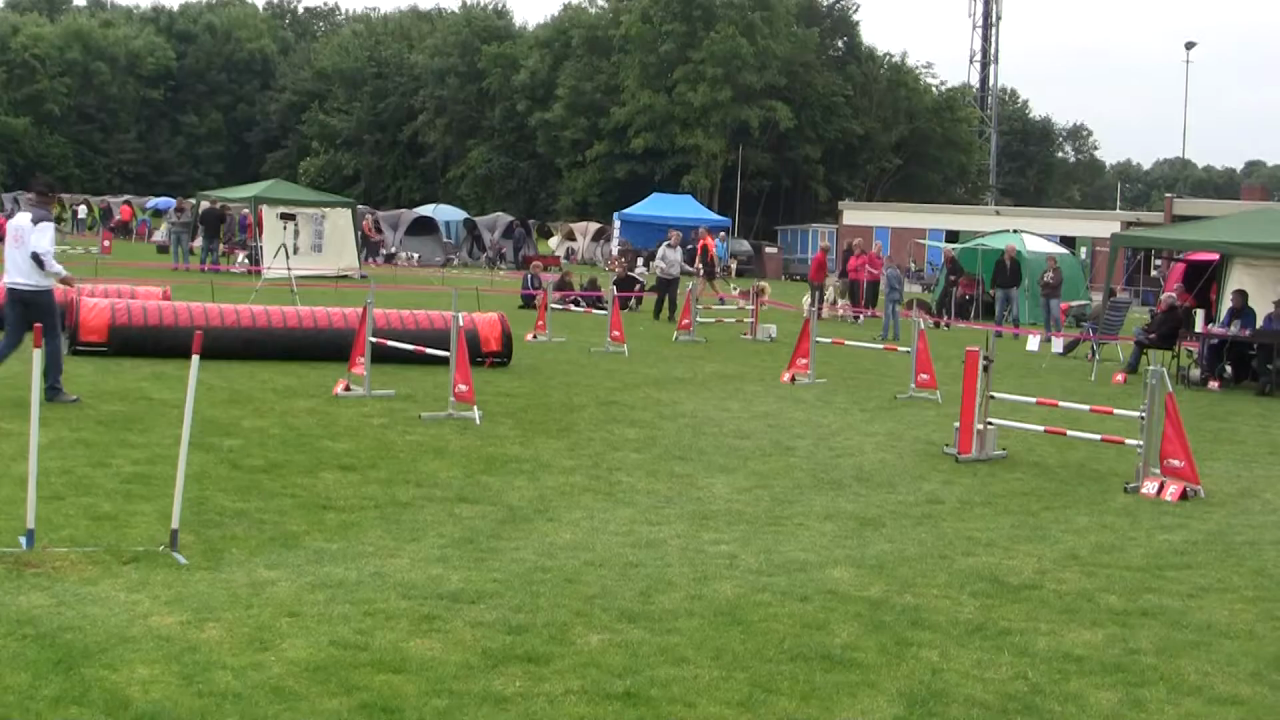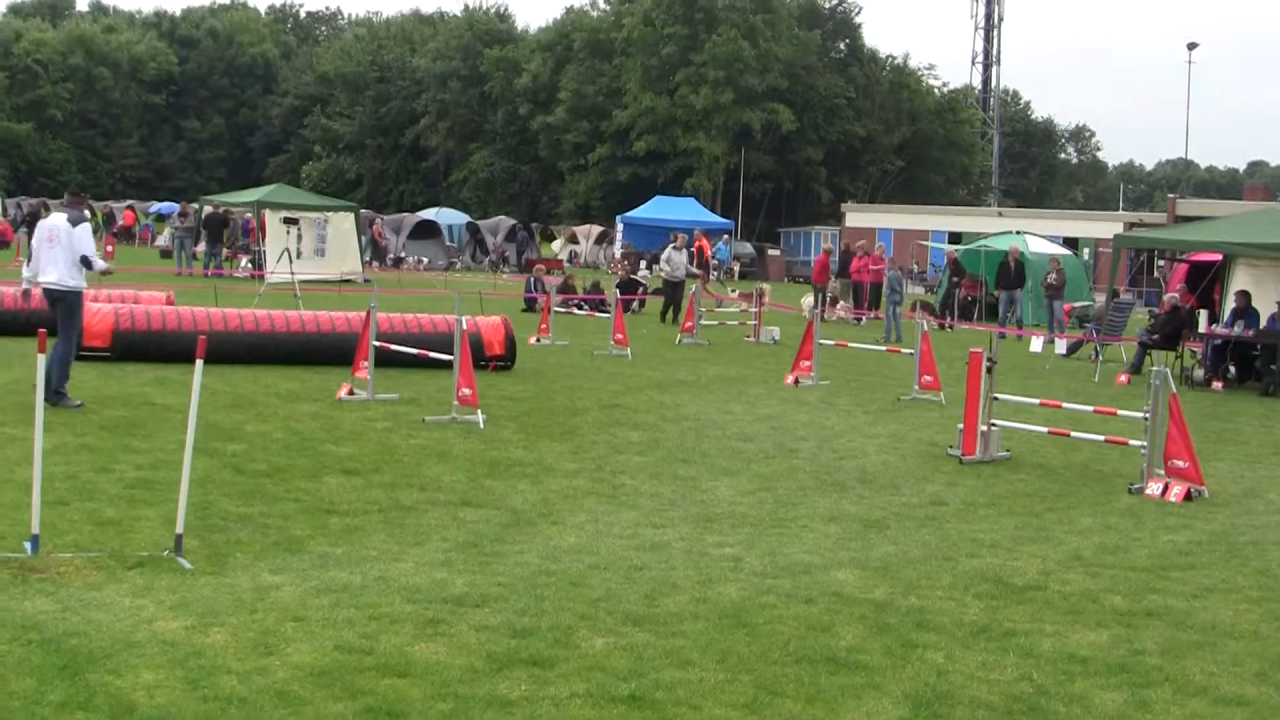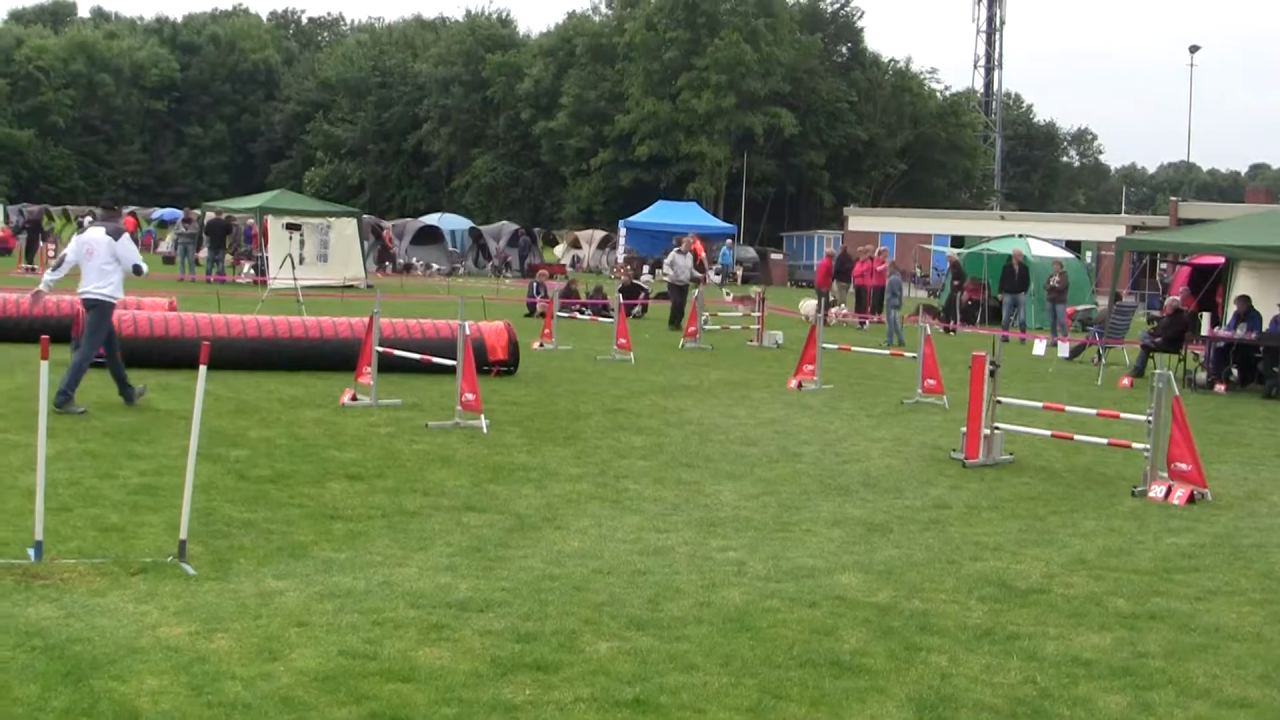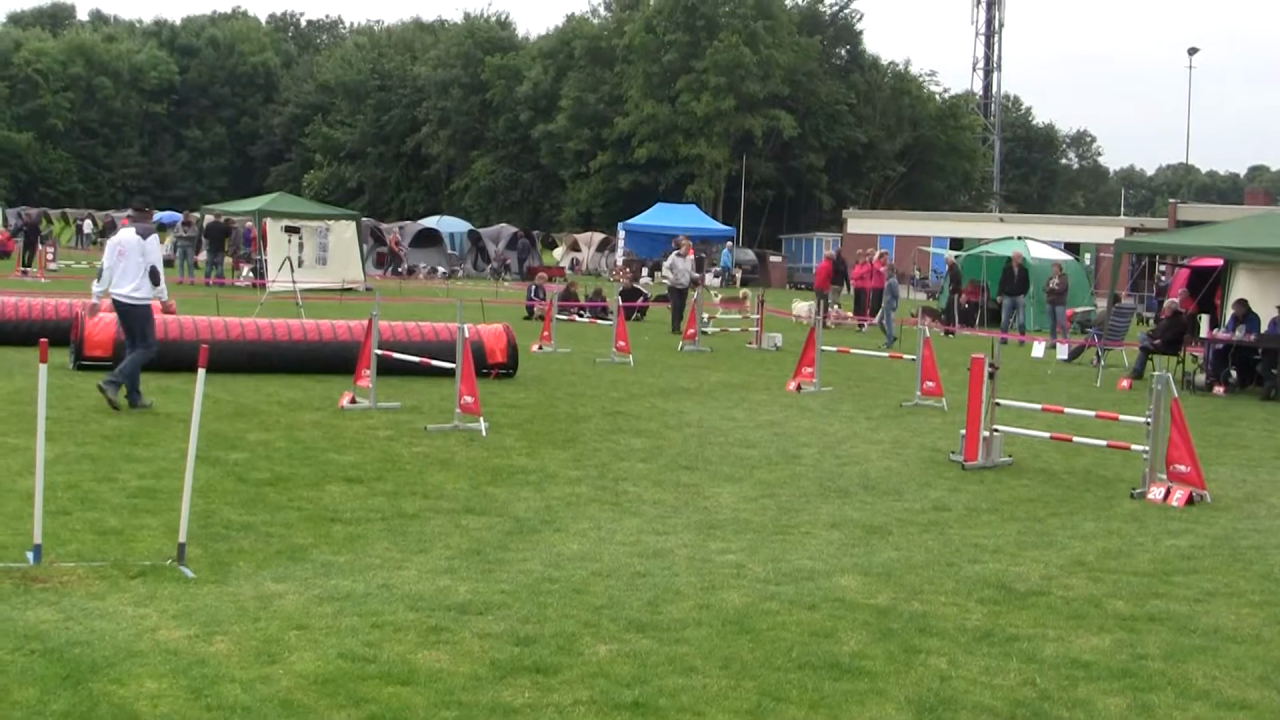
dt=0.2s
person 1, frame 1
right shoulder: (44, 220)
right elbow: (39, 254)
right wrist: (61, 274)
right hip: (38, 287)
right knee: (52, 337)
right ankle: (53, 389)
person 1, frame 2
left shoulder: (46, 220)
right shoulder: (80, 222)
left elbow: (35, 253)
right elbow: (85, 257)
left wrist: (27, 283)
right wrist: (103, 267)
left hip: (48, 286)
right hip: (69, 288)
left knee: (67, 337)
right knee: (67, 340)
left ankle: (50, 383)
right ankle: (56, 393)
person 1, frame 3
left shoulder: (84, 234)
right shoulder: (117, 234)
left elbow: (64, 260)
right elbow: (136, 267)
left wrist: (44, 285)
right wrist: (143, 269)
left hip: (87, 296)
right hip: (105, 298)
left knee: (111, 343)
right knee: (87, 348)
left ankle: (128, 392)
right ankle: (64, 398)
person 1, frame 4
left shoulder: (116, 236)
right shoulder: (148, 234)
left elbow: (104, 269)
right elbow: (154, 268)
left wrist: (96, 297)
right wrist: (164, 298)
left hip: (119, 298)
right hip: (140, 301)
left knee: (132, 346)
right knee: (147, 347)
left ankle: (135, 396)
right ankle: (112, 383)
